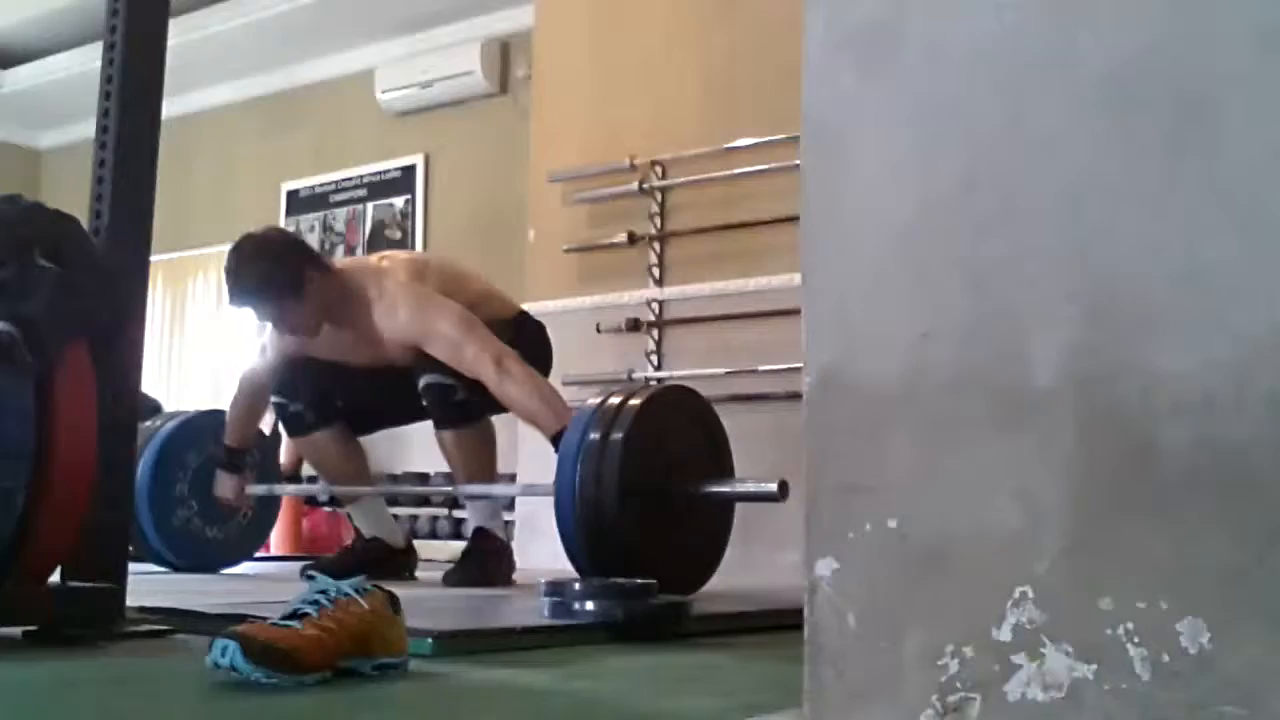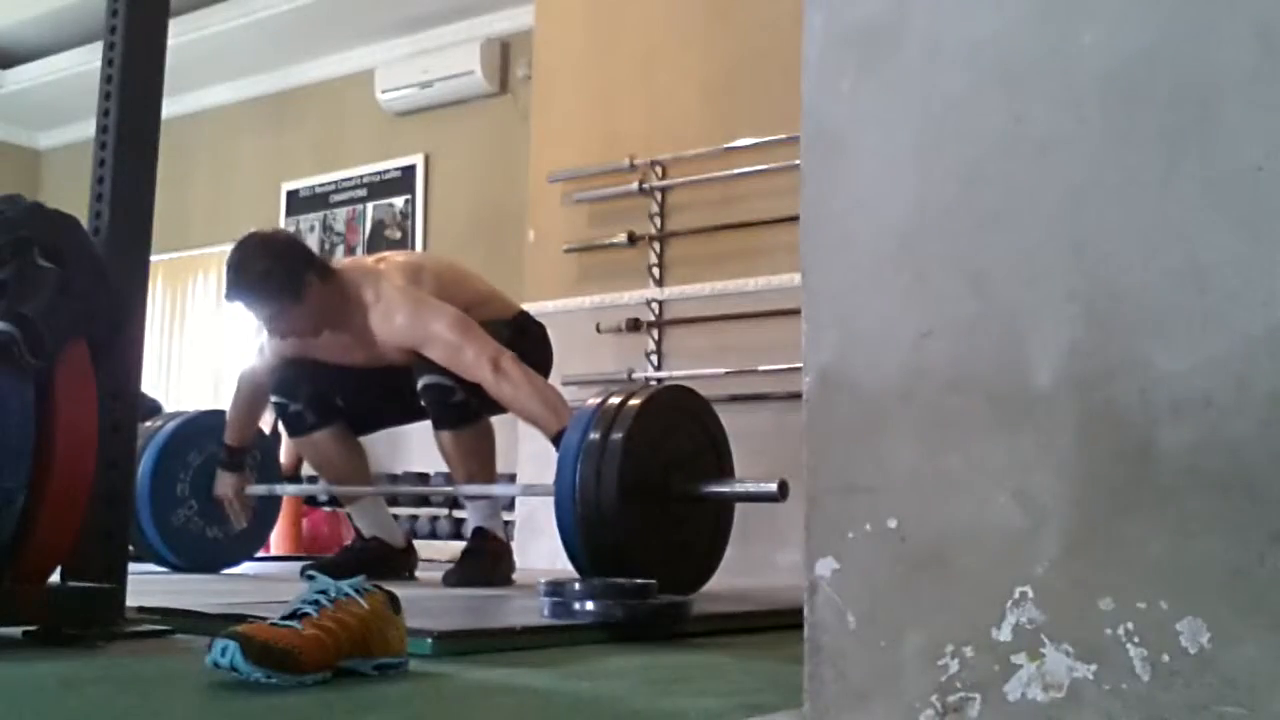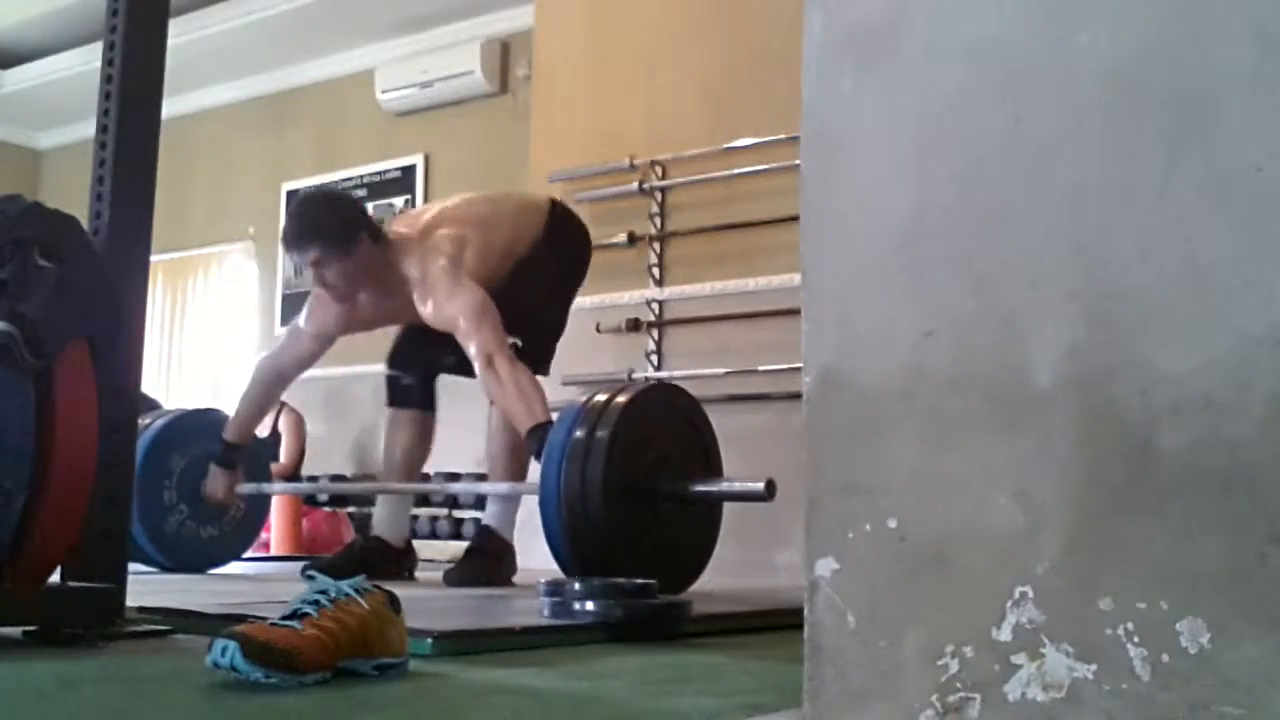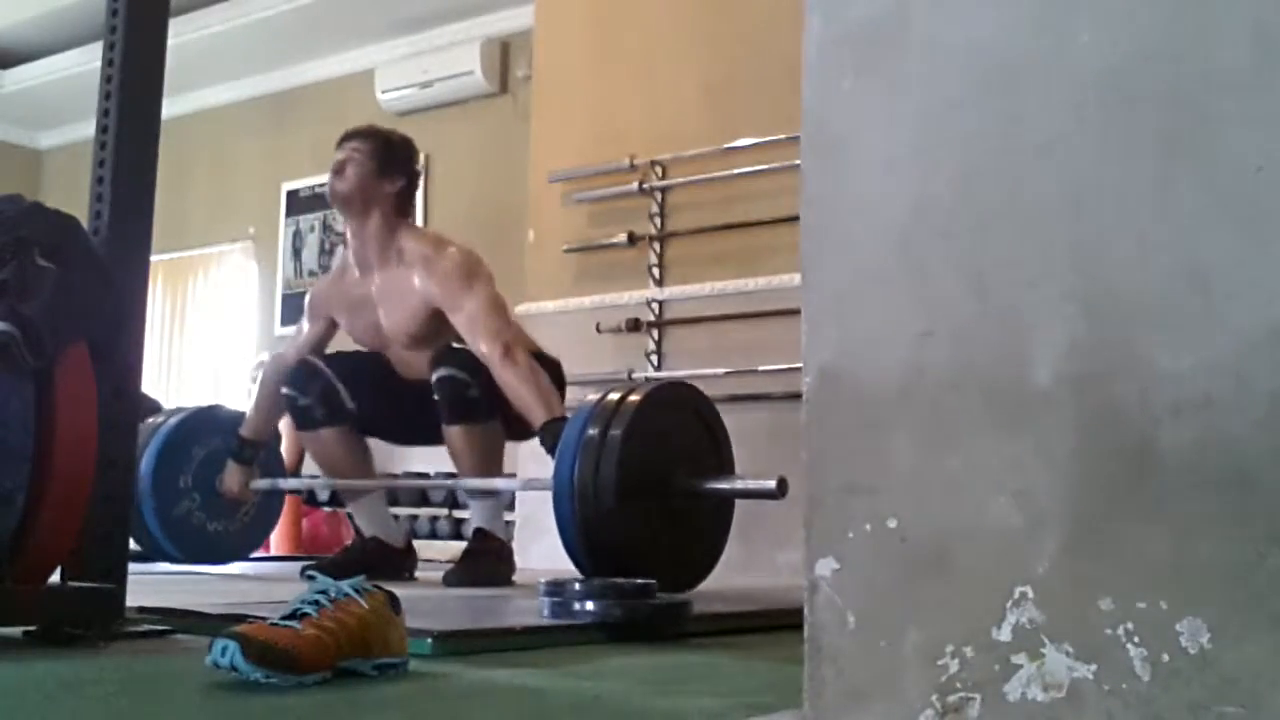
dt=0.7s
person 1, frame 1
left shoulder: (399, 304)
right shoulder: (297, 326)
left elbow: (498, 368)
right elbow: (255, 384)
right wrist: (231, 465)
left knee: (443, 382)
right knee: (292, 395)
left ankle: (488, 538)
right ankle: (384, 542)
person 1, frame 2
left shoulder: (397, 309)
right shoulder: (297, 327)
left elbow: (496, 369)
right elbow: (253, 382)
right wrist: (231, 463)
left knee: (441, 382)
right knee: (292, 394)
left ankle: (488, 539)
right ankle: (383, 541)
person 1, frame 3
left shoulder: (436, 269)
right shoulder: (340, 295)
left elbow: (495, 362)
right elbow: (278, 365)
left wrist: (543, 438)
right wrist: (227, 456)
left hip: (541, 237)
right hip: (496, 241)
right knee: (407, 371)
left ankle: (496, 541)
right ankle: (388, 541)
person 1, frame 4
left shoulder: (437, 266)
right shoulder: (335, 286)
left elbow: (505, 353)
right elbow: (282, 365)
left wrist: (562, 442)
right wrist: (243, 455)
left hip: (502, 397)
right hip: (425, 394)
left knee: (456, 369)
right knee: (304, 385)
left ankle: (490, 542)
right ankle: (385, 540)
